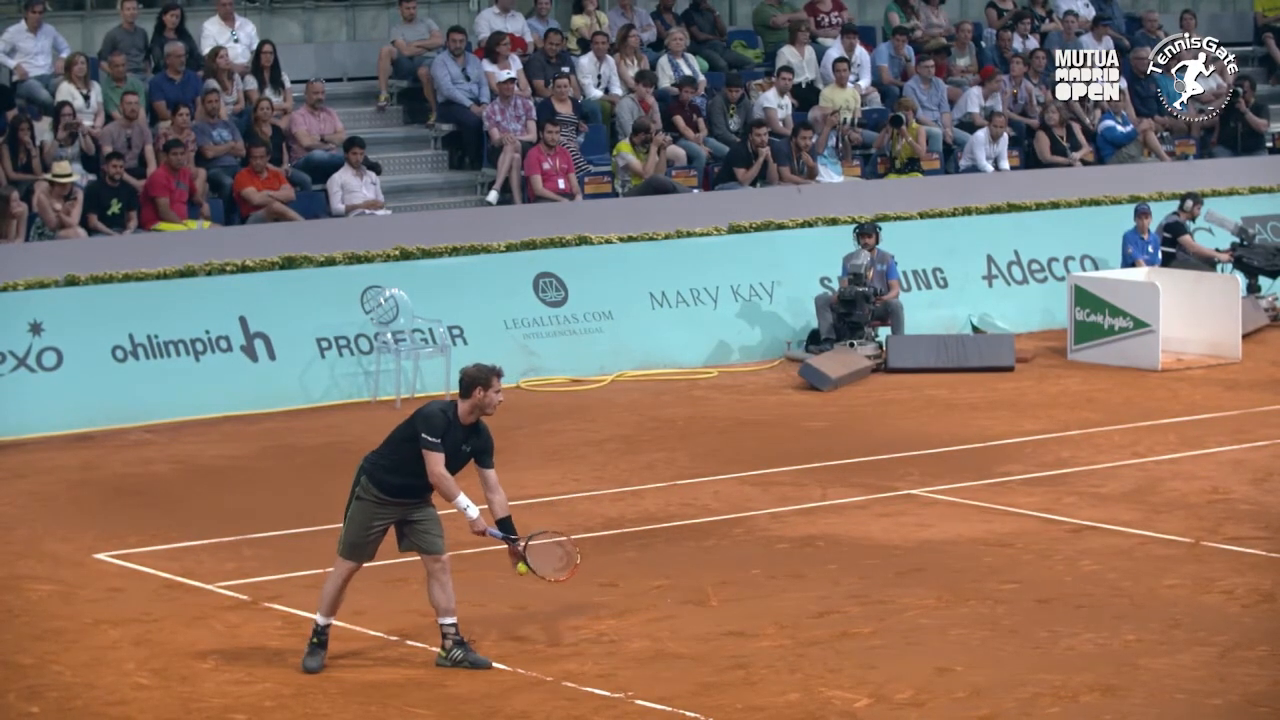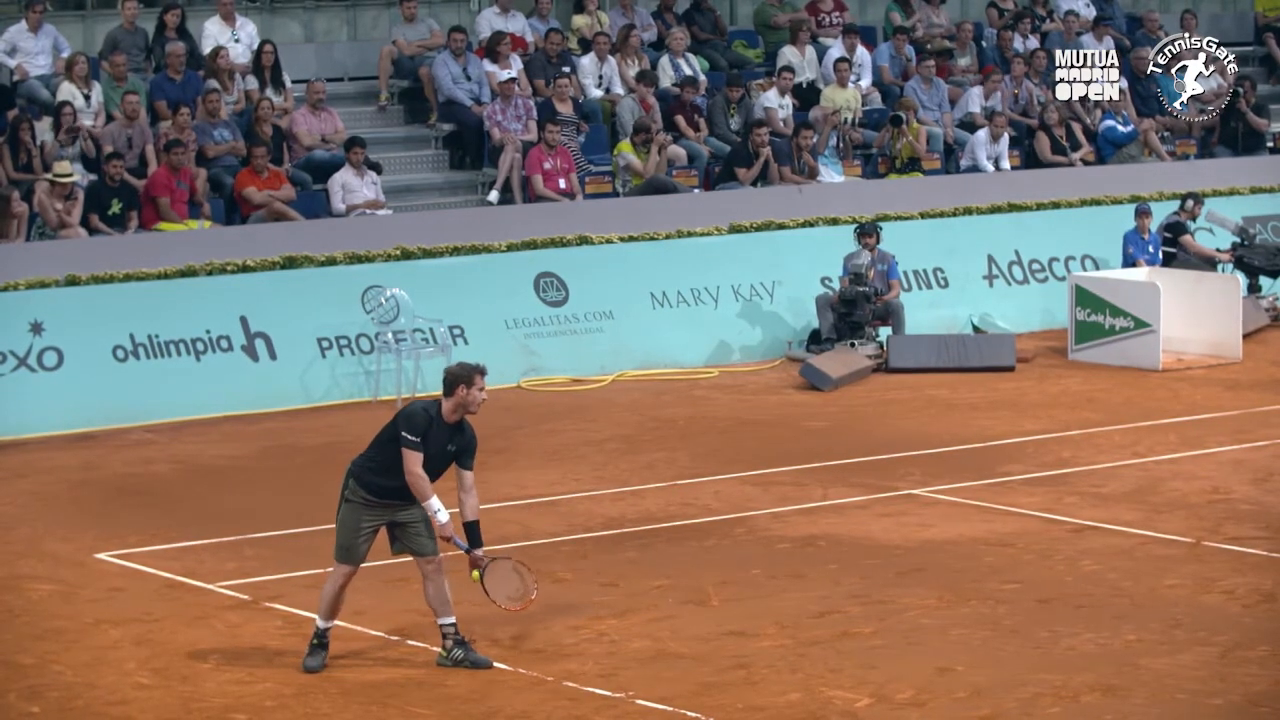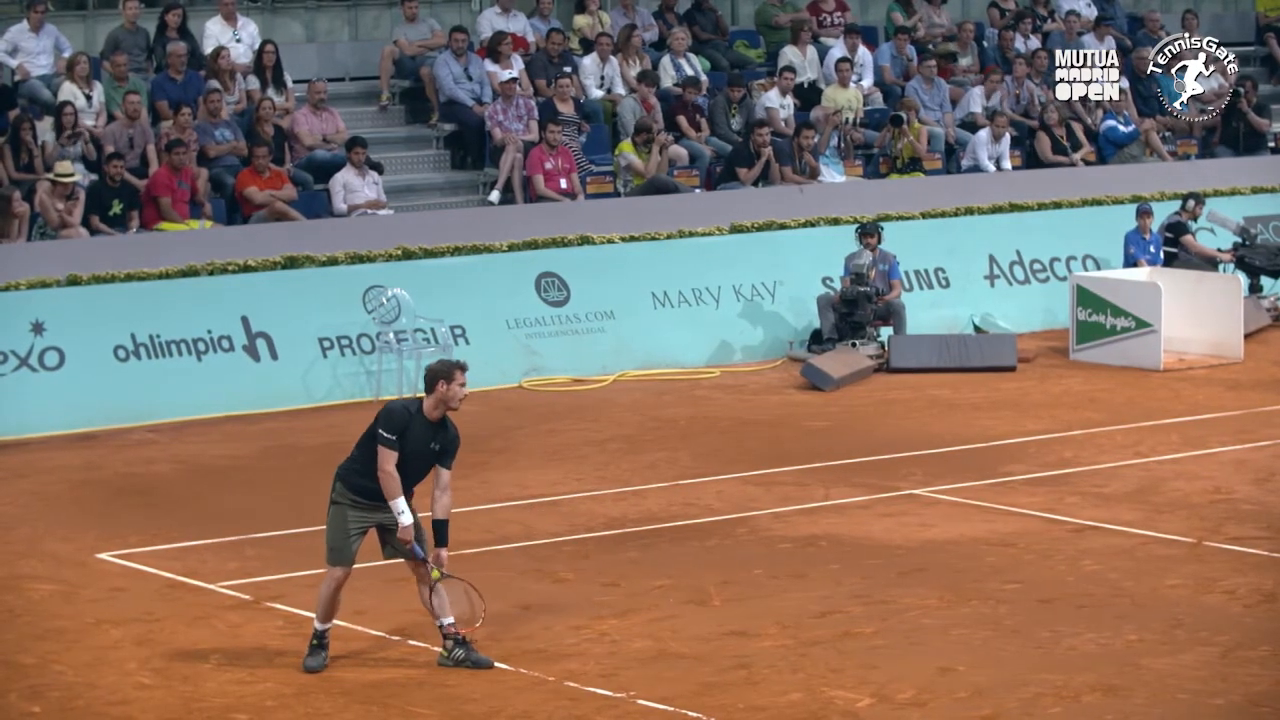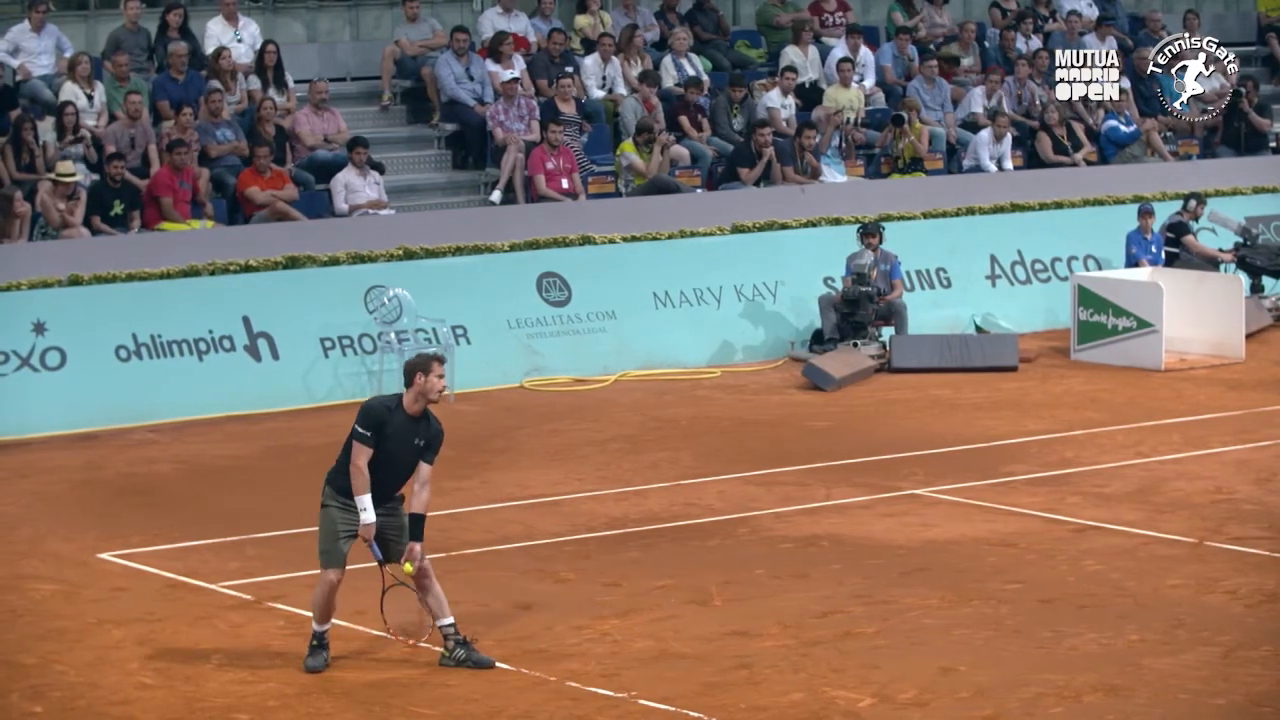
dt=0.4s
person 1, frame 1
left shoulder: (480, 436)
right shoulder: (434, 415)
left elbow: (493, 490)
right elbow: (437, 475)
left wrist: (511, 537)
right wrist: (471, 513)
left hip: (416, 498)
right hip: (375, 491)
left knee: (439, 562)
right knee: (347, 566)
left ankle: (451, 645)
right ankle: (318, 639)
person 1, frame 2
left shoulder: (465, 436)
right shoulder: (417, 415)
left elbow: (467, 492)
right elbow: (413, 472)
left wrist: (475, 544)
right wrist: (440, 517)
left hip: (407, 500)
right hip: (364, 495)
left knee: (433, 564)
right knee: (345, 570)
left ankle: (452, 644)
right ankle: (319, 641)
person 1, frame 3
left shoulder: (449, 435)
right shoulder: (397, 413)
left elbow: (442, 490)
right elbow: (385, 470)
left wrist: (440, 543)
right wrist: (404, 520)
left hip: (396, 500)
right hip: (353, 497)
left knee: (427, 567)
right knee: (337, 574)
left ankle: (453, 644)
right ankle: (319, 642)
person 1, frame 4
left shoulder: (432, 430)
right shoulder: (376, 410)
left elbow: (422, 485)
right elbow: (358, 465)
left wrist: (415, 538)
right wrist: (365, 517)
left hip: (388, 503)
right hip: (344, 501)
left knee: (423, 569)
right knee: (332, 577)
left ankle: (454, 645)
right ankle: (318, 643)
